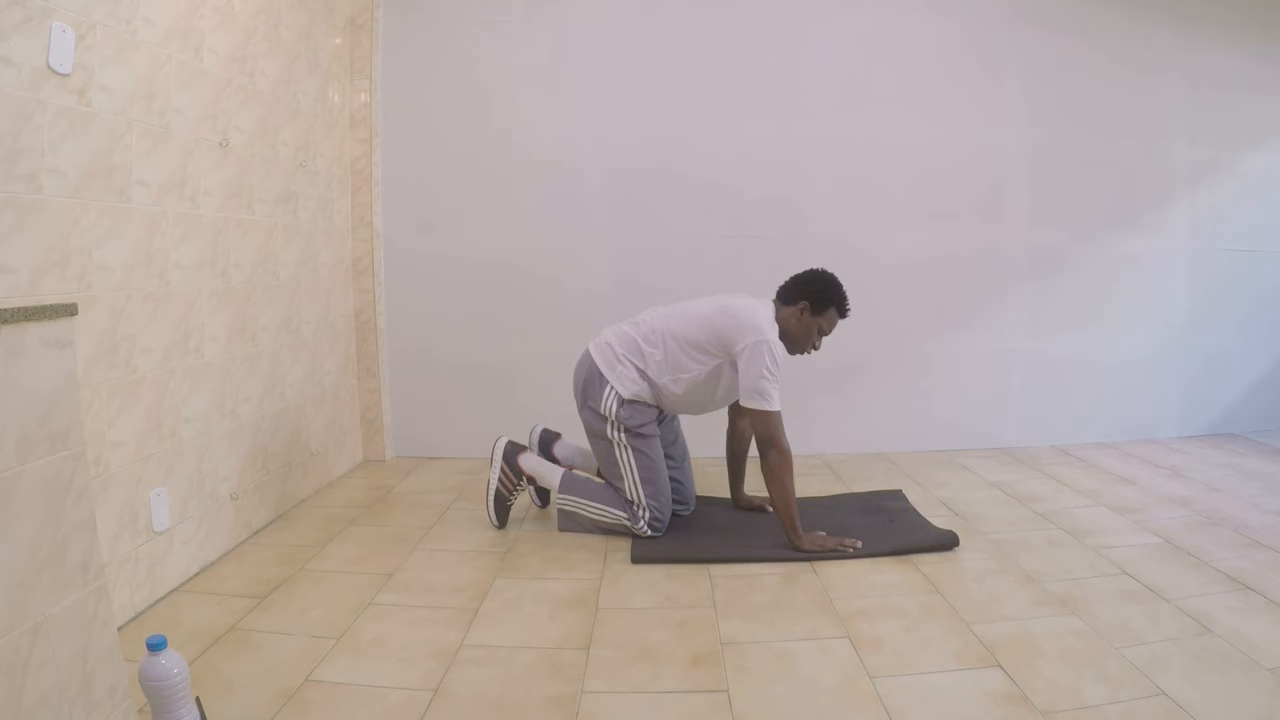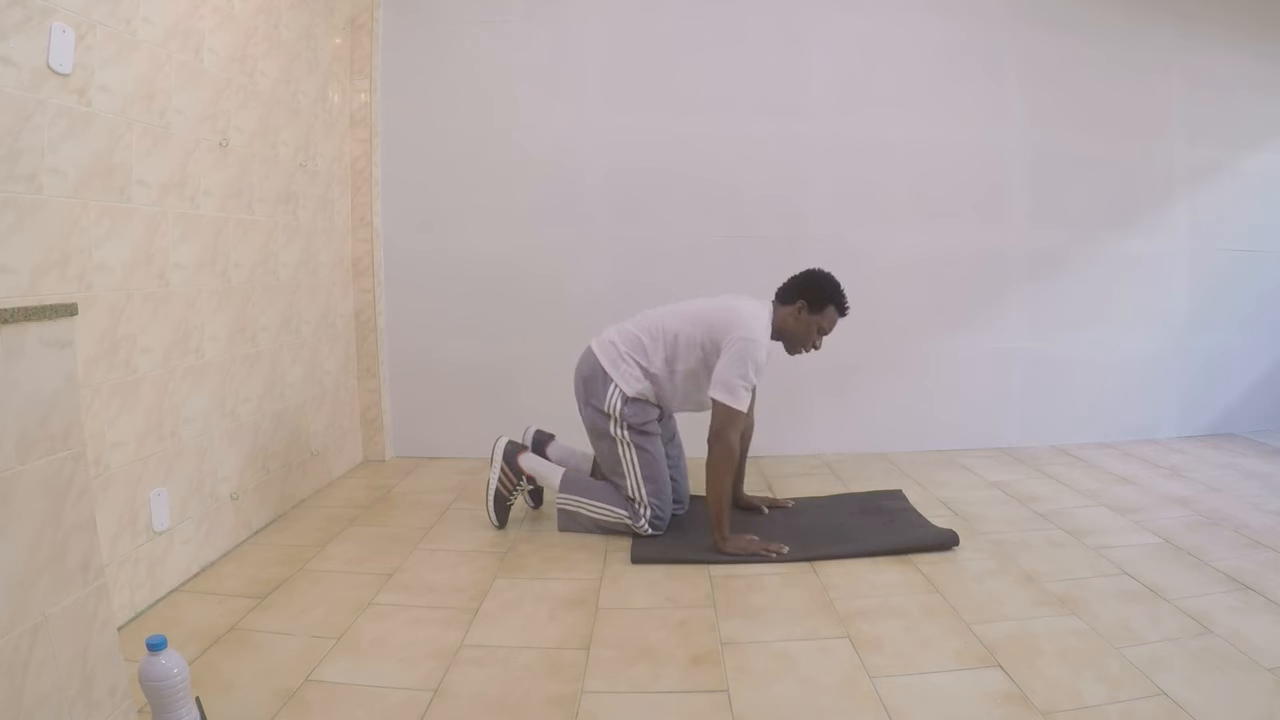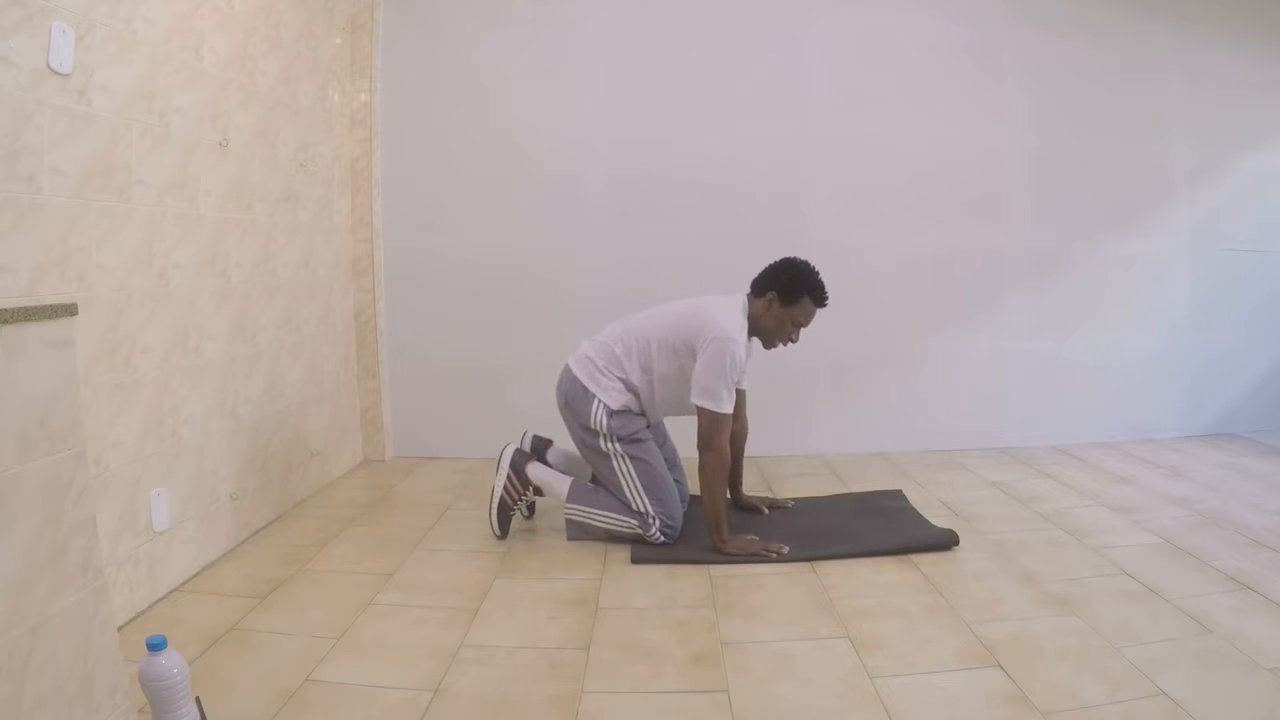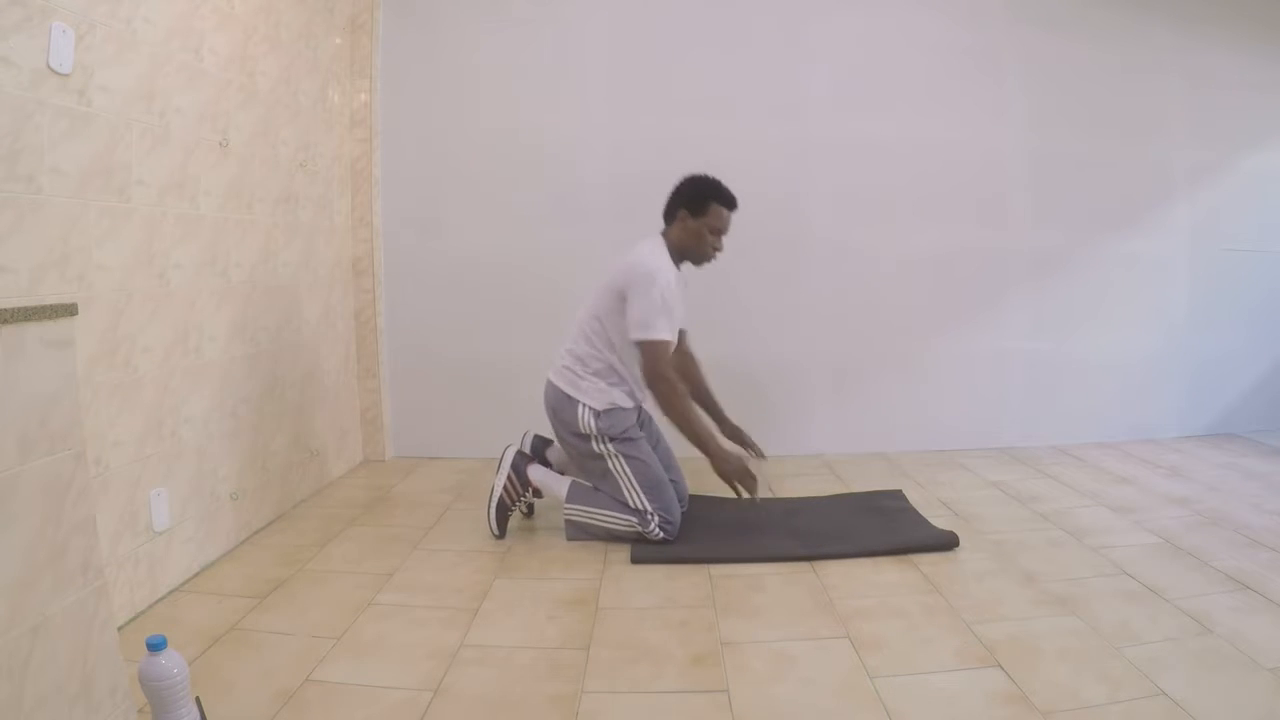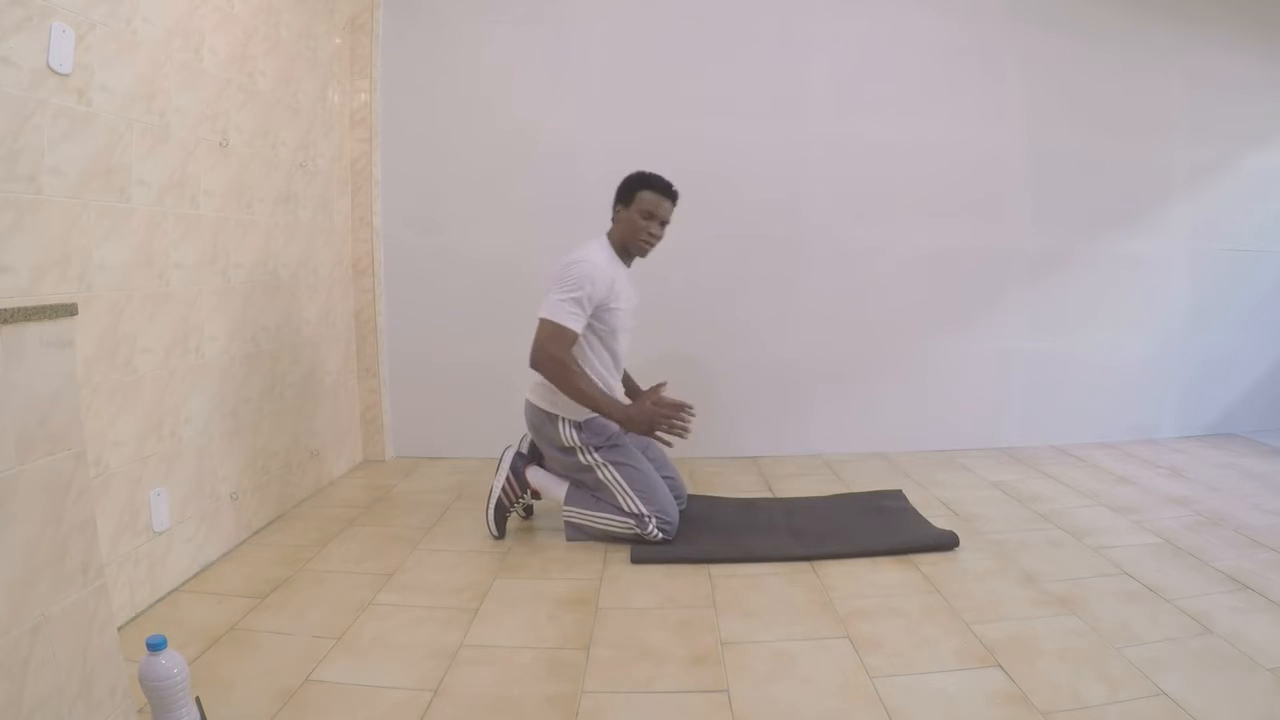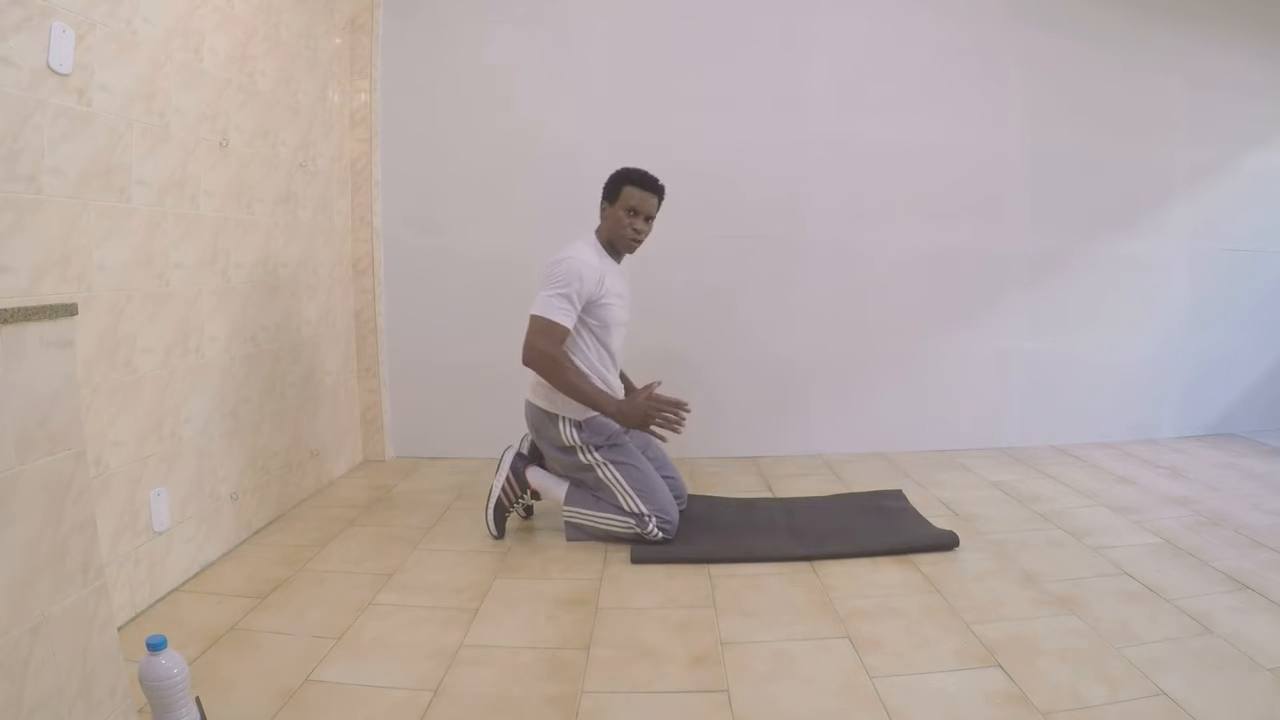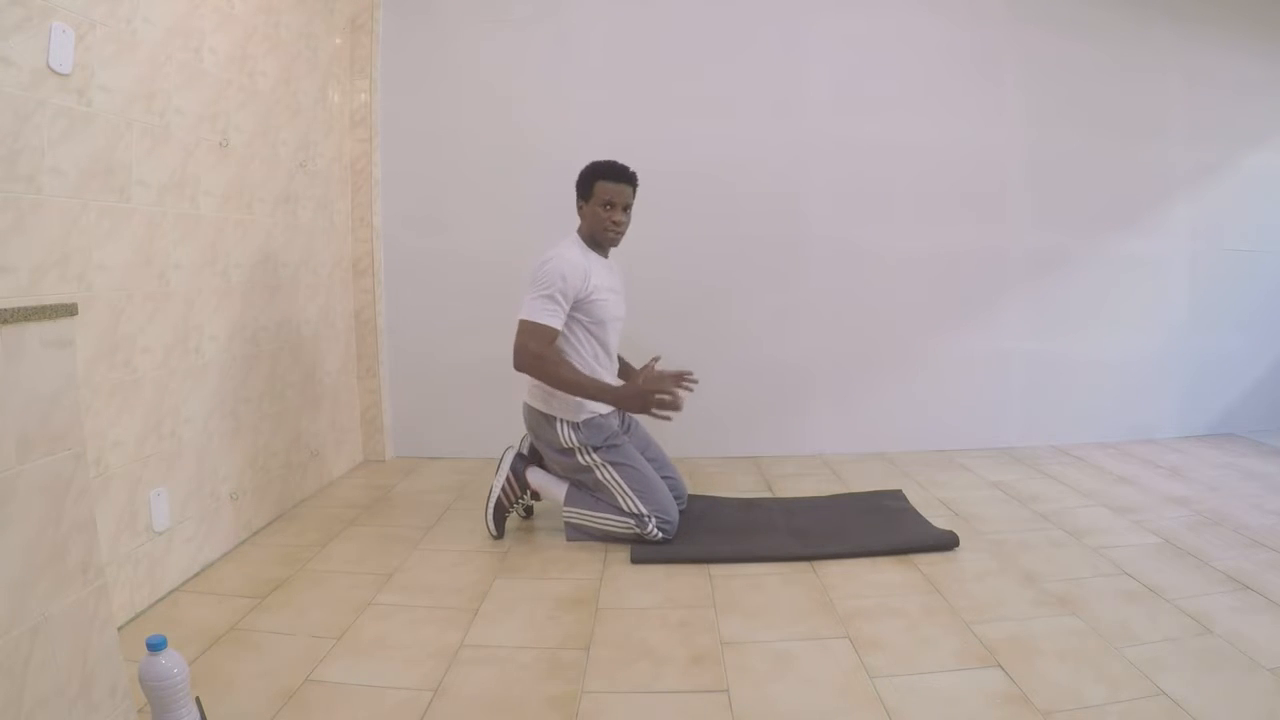
dt=0.7s
person 1, frame 1
left shoulder: (754, 323)
right shoulder: (761, 339)
left elbow: (741, 422)
right elbow: (772, 445)
left wrist: (738, 494)
right wrist: (797, 535)
left hip: (639, 385)
right hip: (613, 384)
left knee: (680, 501)
right knee: (649, 517)
left ankle: (557, 451)
right ankle: (522, 465)
person 1, frame 2
left shoulder: (752, 322)
right shoulder: (751, 339)
left elbow: (743, 421)
right elbow: (723, 439)
left wrist: (738, 494)
right wrist: (723, 537)
left hip: (630, 379)
right hip: (614, 381)
left knee: (675, 499)
right knee: (649, 516)
left ankle: (547, 451)
right ankle: (523, 465)
person 1, frame 3
left shoulder: (733, 321)
right shoulder: (726, 337)
left elbow: (736, 422)
right elbow: (713, 445)
left wrist: (737, 493)
right wrist: (722, 538)
left hip: (616, 392)
right hip: (596, 396)
left knee: (676, 496)
right knee: (661, 522)
left ankle: (546, 457)
right ankle: (530, 476)
person 1, frame 4
left shoulder: (665, 270)
right shoulder: (653, 272)
left elbow: (680, 356)
right elbow: (660, 375)
left wrist: (725, 423)
right wrist: (715, 453)
left hip: (611, 400)
right hip: (586, 406)
left knee: (675, 497)
right knee: (660, 521)
left ankle: (547, 455)
right ankle: (531, 475)
person 1, frame 5
left shoulder: (618, 270)
right shoulder: (589, 268)
right elbow: (545, 355)
left wrist: (642, 399)
right wrist: (624, 414)
left hip: (598, 415)
right hip: (571, 420)
left knee: (674, 495)
right knee: (660, 520)
left ankle: (542, 462)
right ankle: (531, 479)
person 1, frame 6
left shoulder: (612, 268)
right shoulder: (578, 265)
right elbow: (538, 352)
left wrist: (636, 397)
right wrist: (618, 408)
left hip: (599, 414)
right hip: (571, 420)
left knee: (675, 496)
right knee: (660, 521)
left ankle: (543, 462)
right ankle: (530, 478)
person 1, frame 7
left shoulder: (605, 266)
right shoulder: (563, 265)
right elbow: (528, 355)
left wrist: (637, 378)
right wrist: (618, 395)
left hip: (602, 414)
right hip: (570, 421)
left knee: (676, 496)
right knee: (660, 521)
left ankle: (544, 464)
right ankle: (530, 480)
